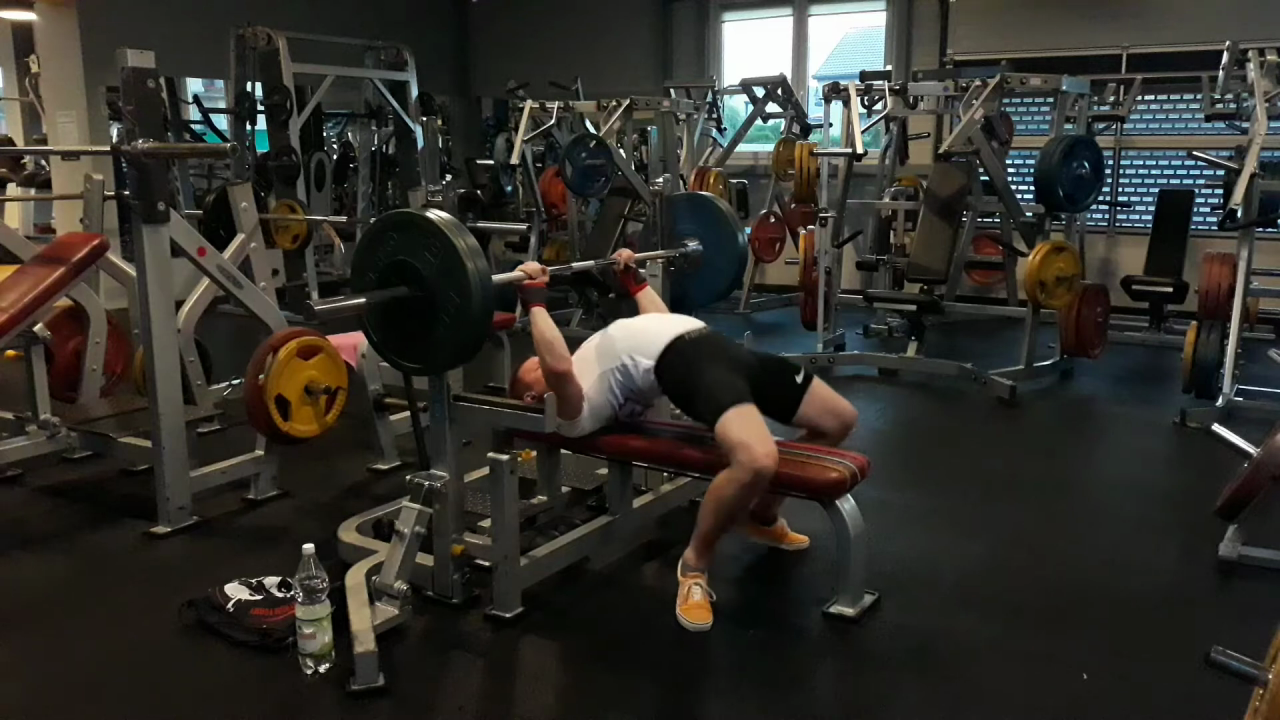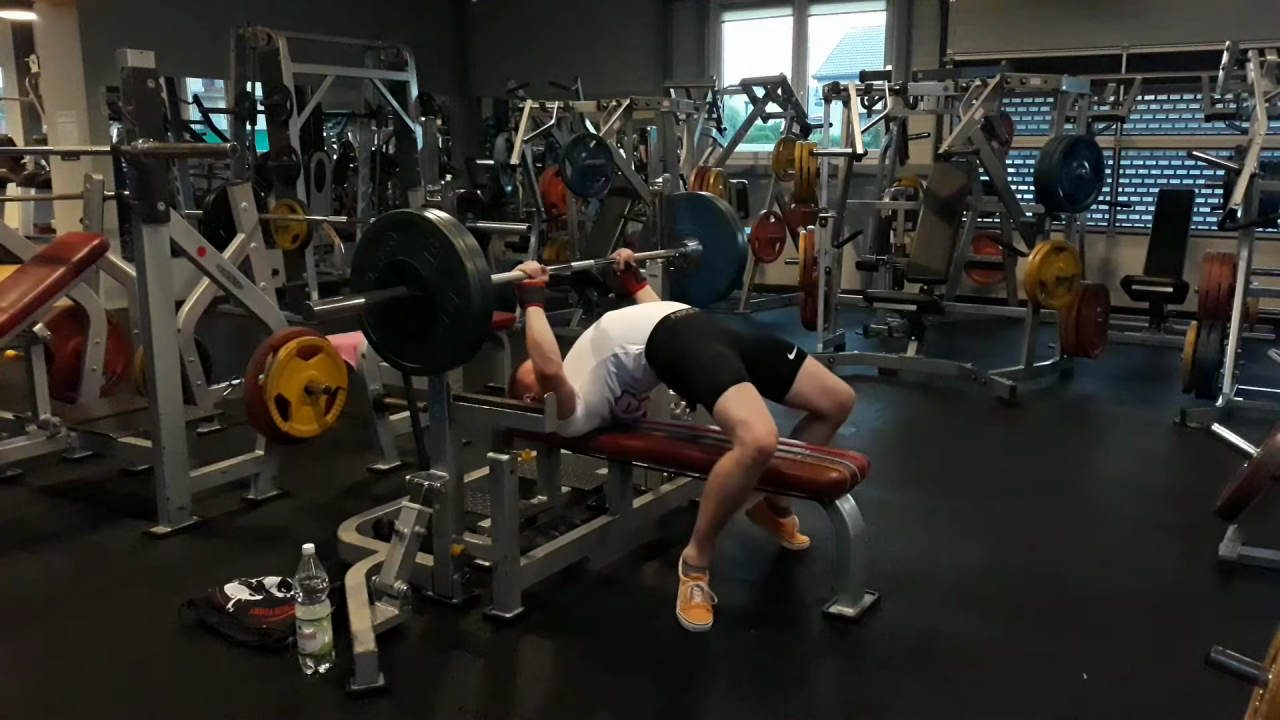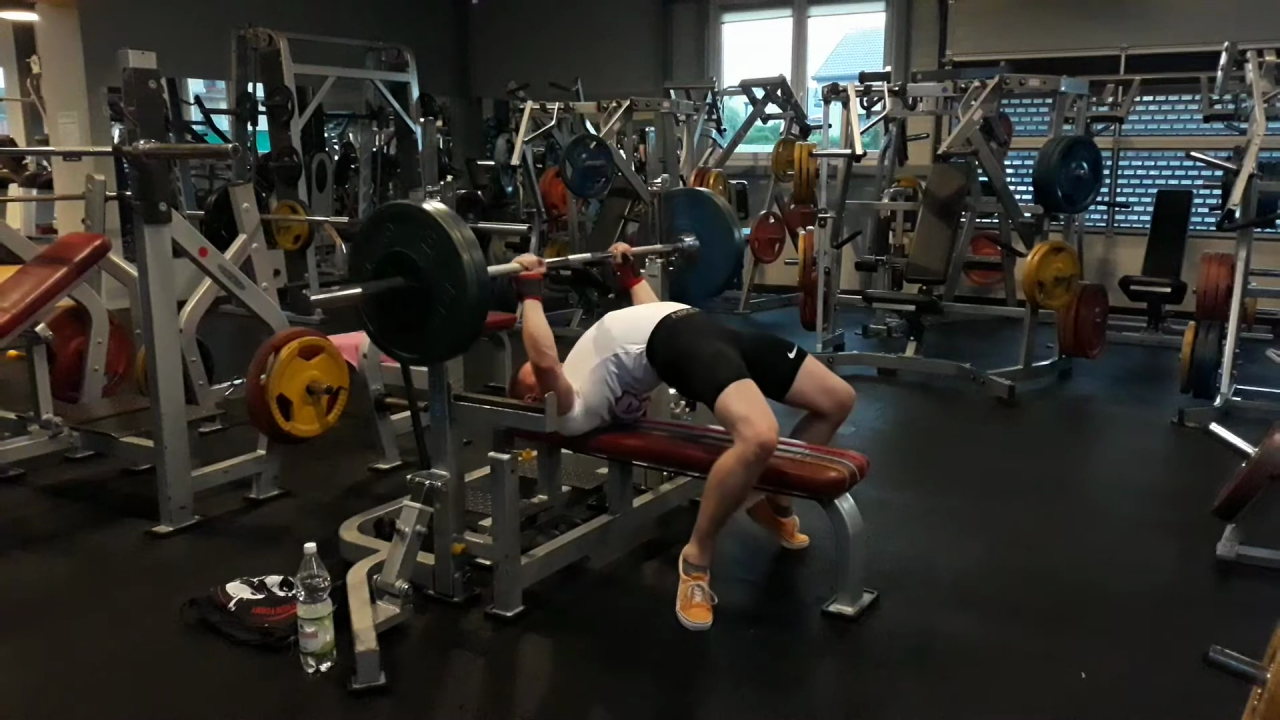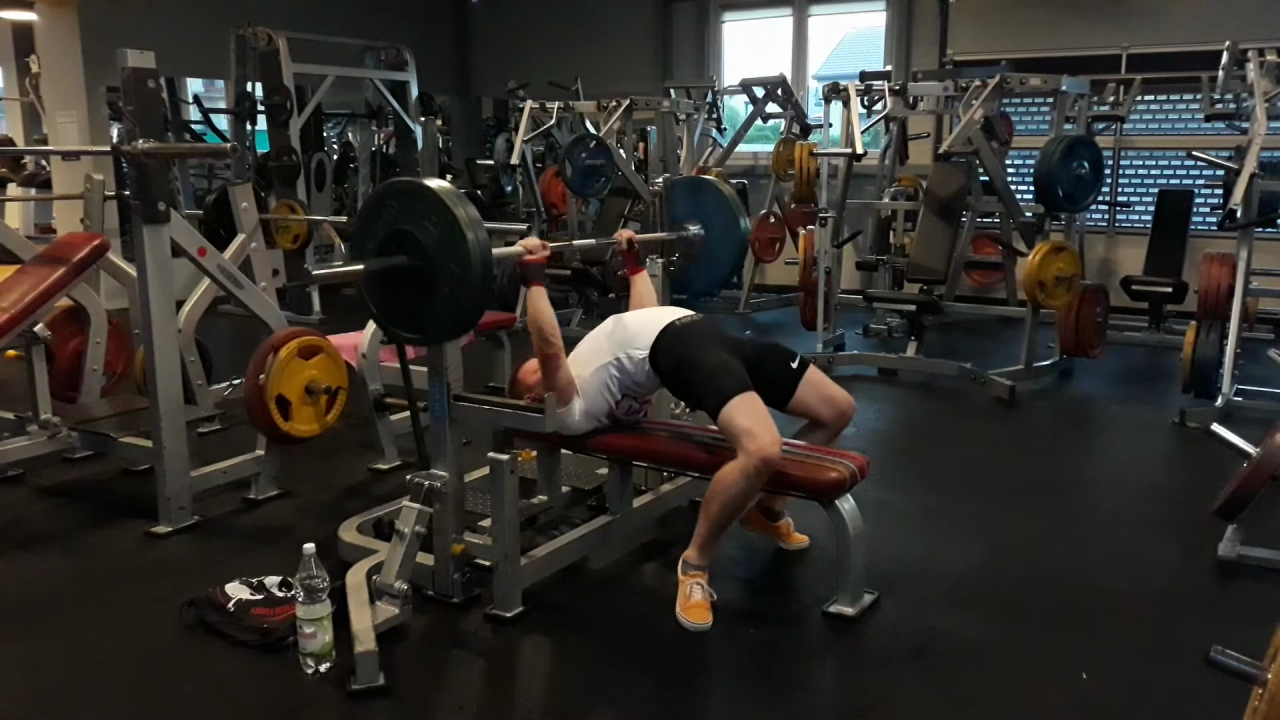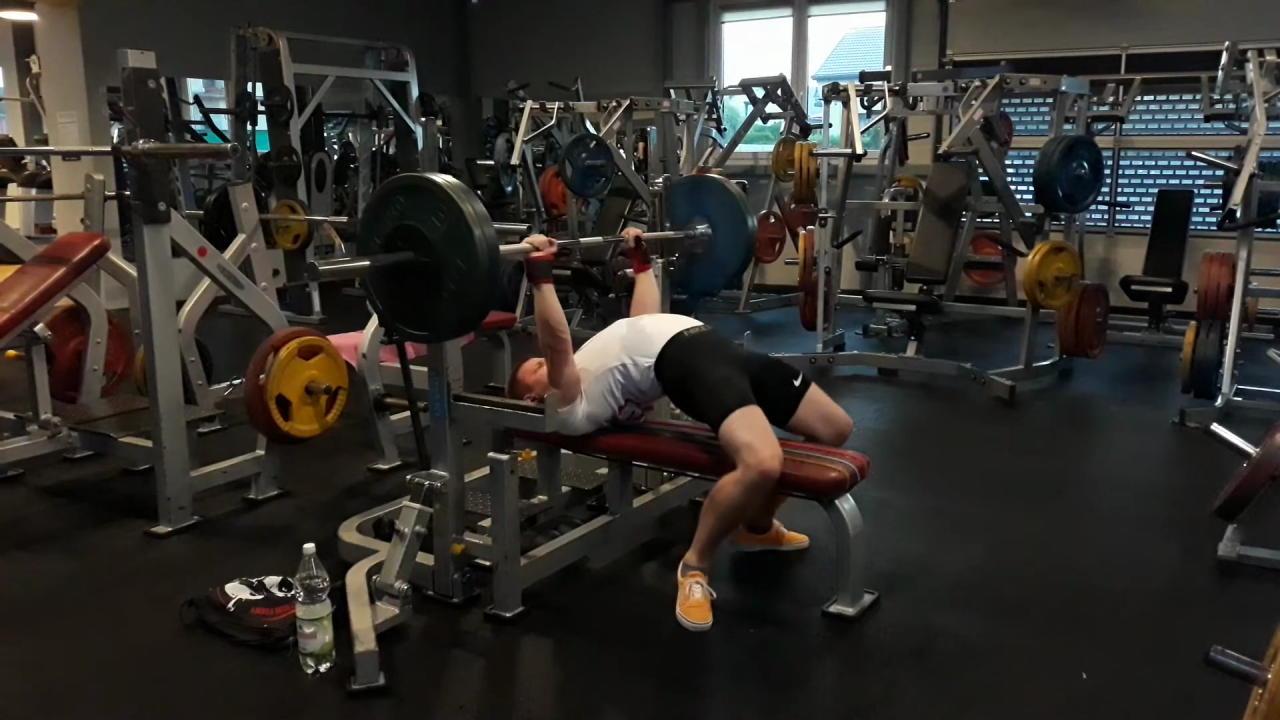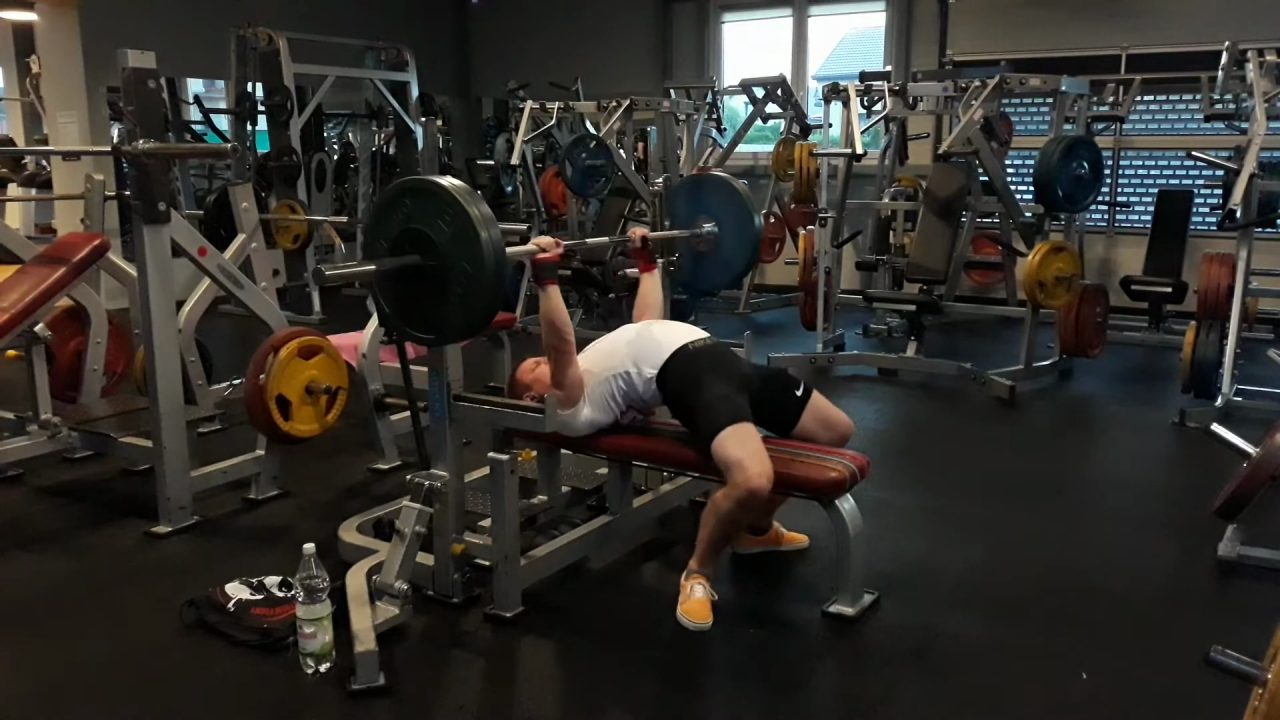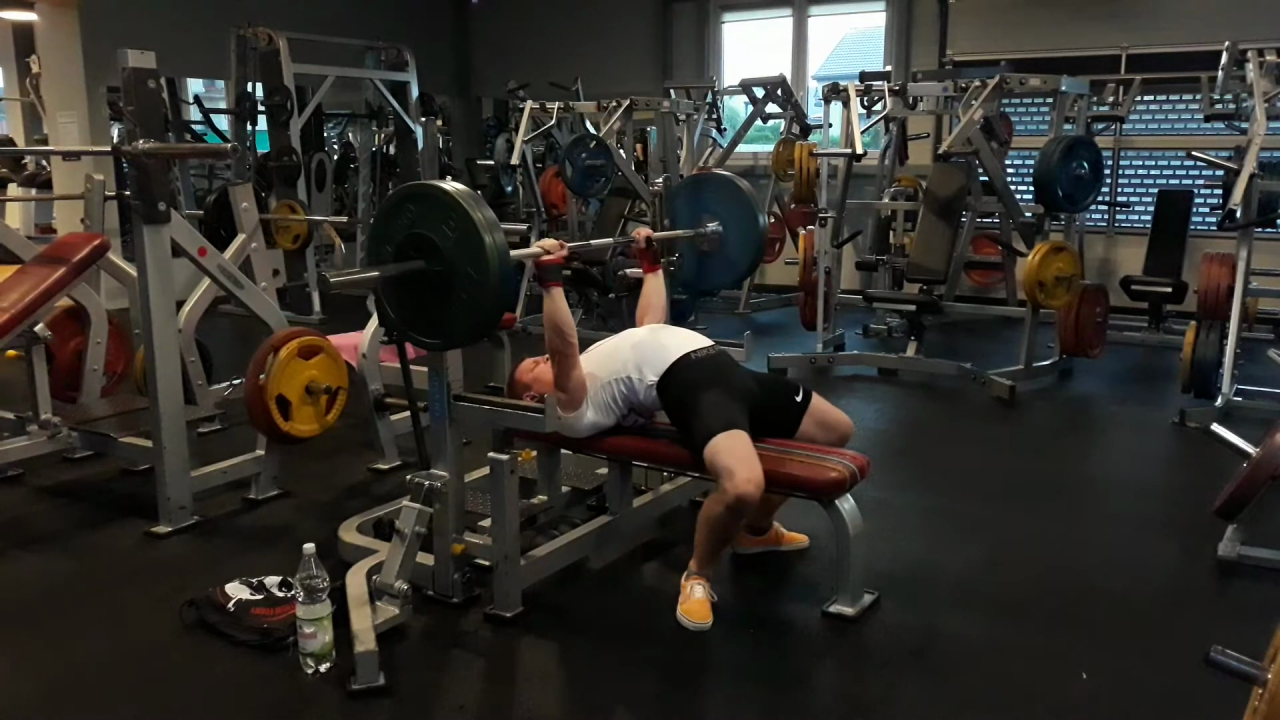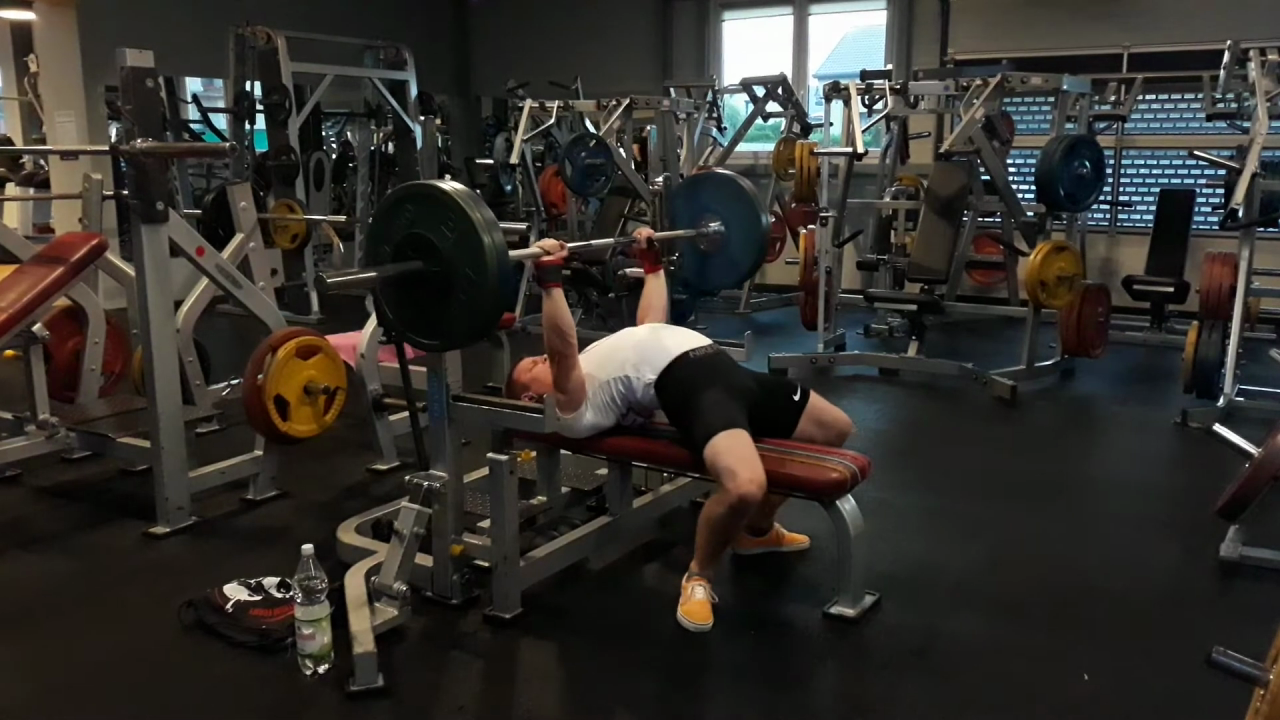
dt=0.2s
person 1, frame 1
left shoulder: (597, 368)
left elbow: (660, 325)
right elbow: (560, 365)
left wrist: (634, 279)
right wrist: (534, 300)
left knee: (840, 421)
right knee: (757, 462)
left ankle: (763, 518)
right ankle: (694, 566)
person 1, frame 2
left shoulder: (595, 371)
left elbow: (654, 314)
right elbow: (551, 369)
left wrist: (633, 278)
right wrist: (532, 299)
left knee: (838, 401)
right knee: (757, 441)
left ankle: (775, 506)
right ankle: (695, 562)
person 1, frame 3
left shoulder: (596, 368)
left elbow: (650, 312)
right elbow: (546, 362)
left wrist: (629, 272)
right wrist: (529, 292)
left knee: (838, 400)
right knee: (758, 437)
left ankle: (776, 504)
right ankle: (696, 560)
person 1, frame 4
left shoulder: (595, 372)
left elbow: (645, 316)
right elbow: (549, 348)
left wrist: (633, 260)
right wrist: (533, 277)
left knee: (837, 410)
right knee: (762, 451)
left ankle: (768, 510)
right ankle: (694, 563)
person 1, frame 5
left shoulder: (598, 370)
left elbow: (644, 321)
right elbow: (556, 342)
left wrist: (640, 258)
right wrist: (541, 274)
left knee: (835, 429)
right knee: (762, 465)
left ankle: (758, 525)
right ankle: (694, 567)
person 1, frame 6
left shoulder: (600, 370)
right shoulder: (571, 408)
left elbow: (648, 324)
right elbow: (560, 346)
left wrist: (646, 259)
right wrist: (546, 276)
left knee: (836, 433)
right knee: (753, 481)
left ankle: (755, 529)
right ankle: (697, 573)
person 1, frame 7
left shoulder: (600, 369)
right shoulder: (572, 408)
left elbow: (650, 326)
right elbow: (563, 346)
left wrist: (650, 259)
right wrist: (551, 278)
left knee: (837, 432)
right knee: (742, 487)
left ankle: (756, 529)
right ankle: (697, 575)
person 1, frame 8
left shoulder: (601, 367)
right shoulder: (571, 408)
left elbow: (651, 327)
right elbow: (563, 347)
left wrist: (651, 259)
right wrist: (550, 278)
left knee: (836, 430)
right knee: (744, 487)
left ankle: (757, 529)
right ankle: (698, 576)
